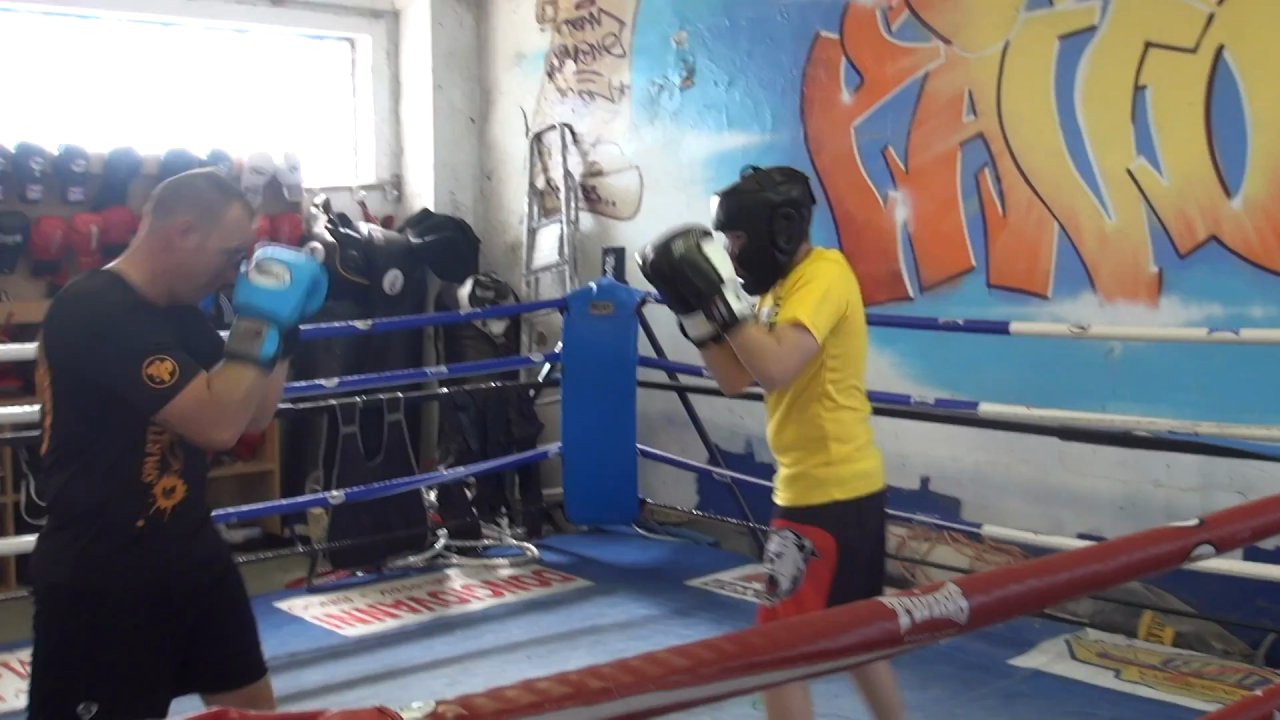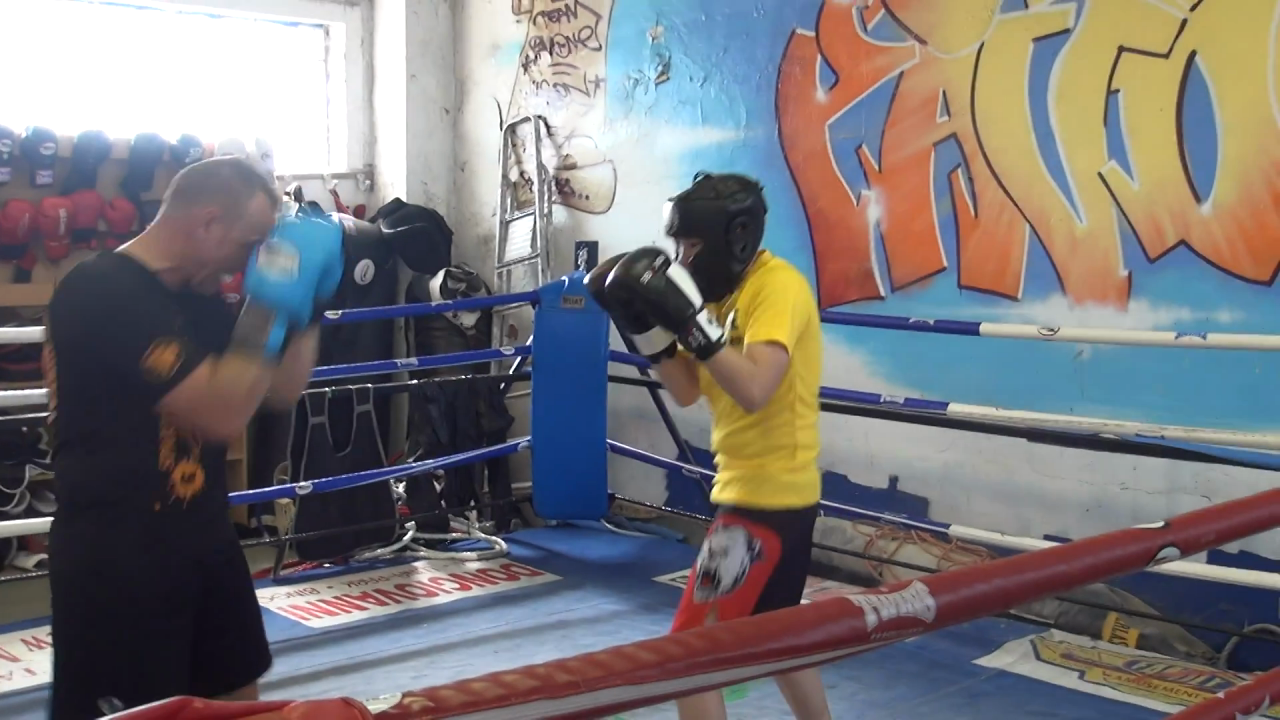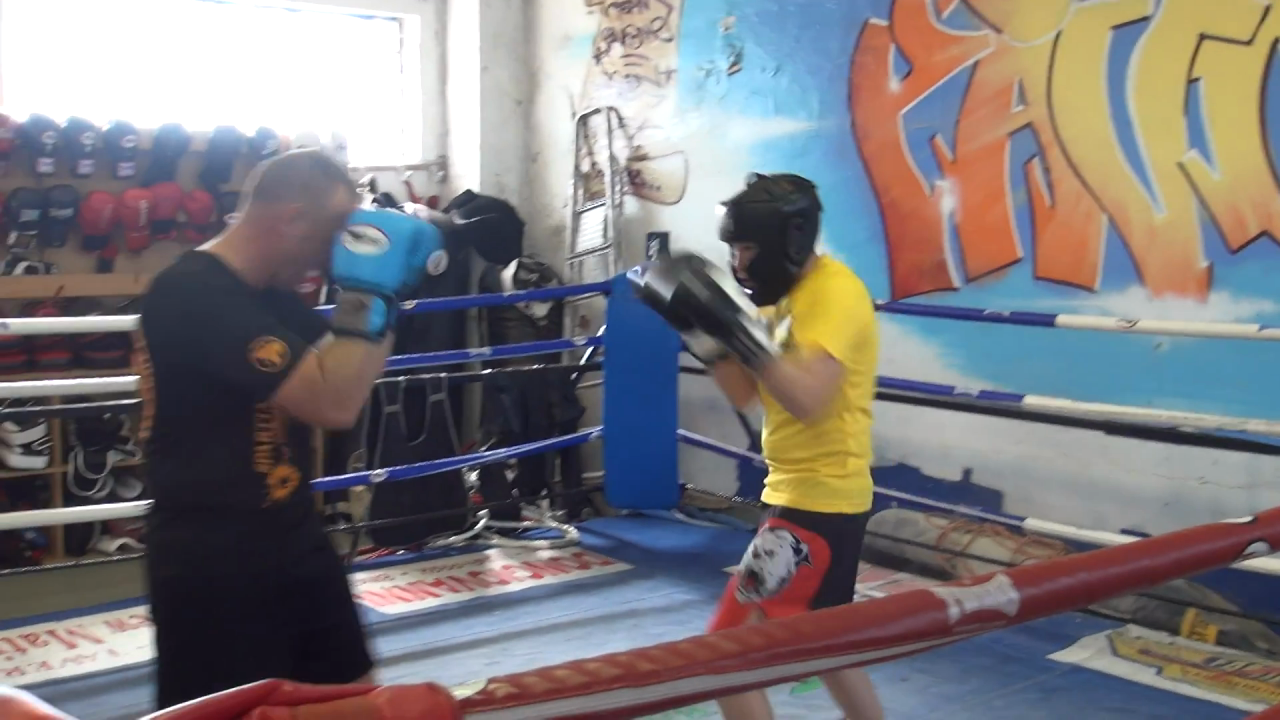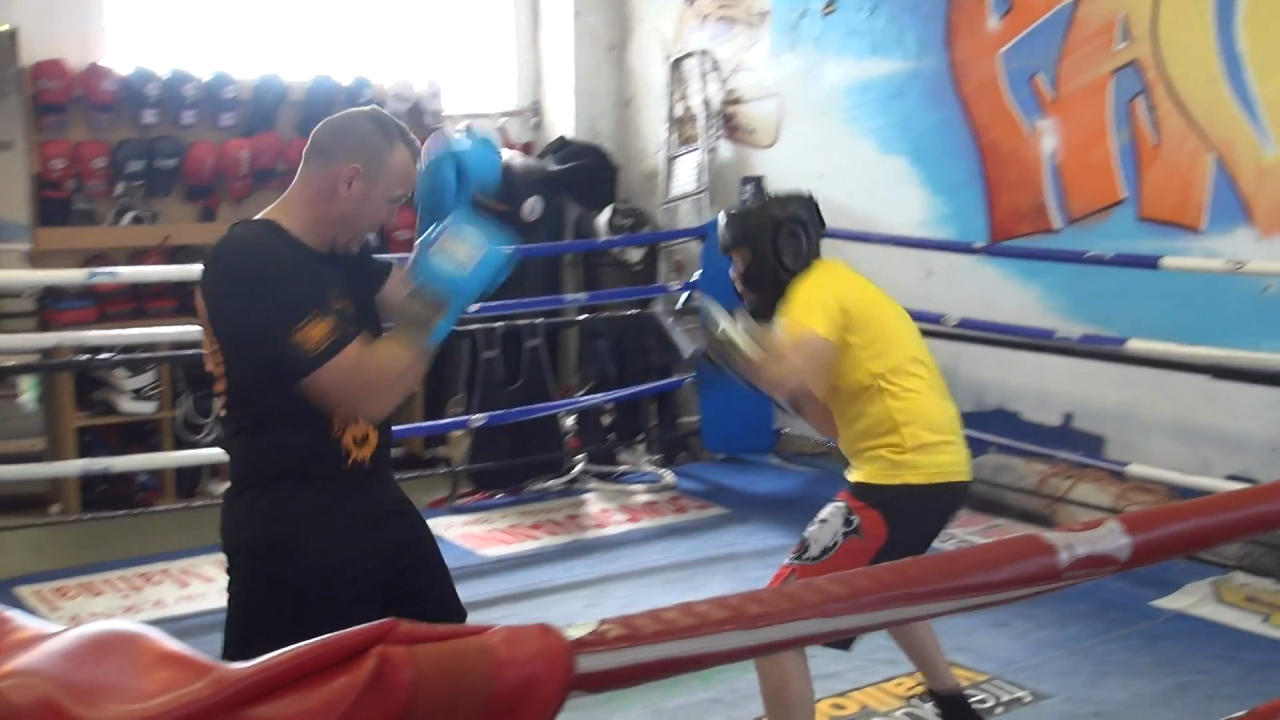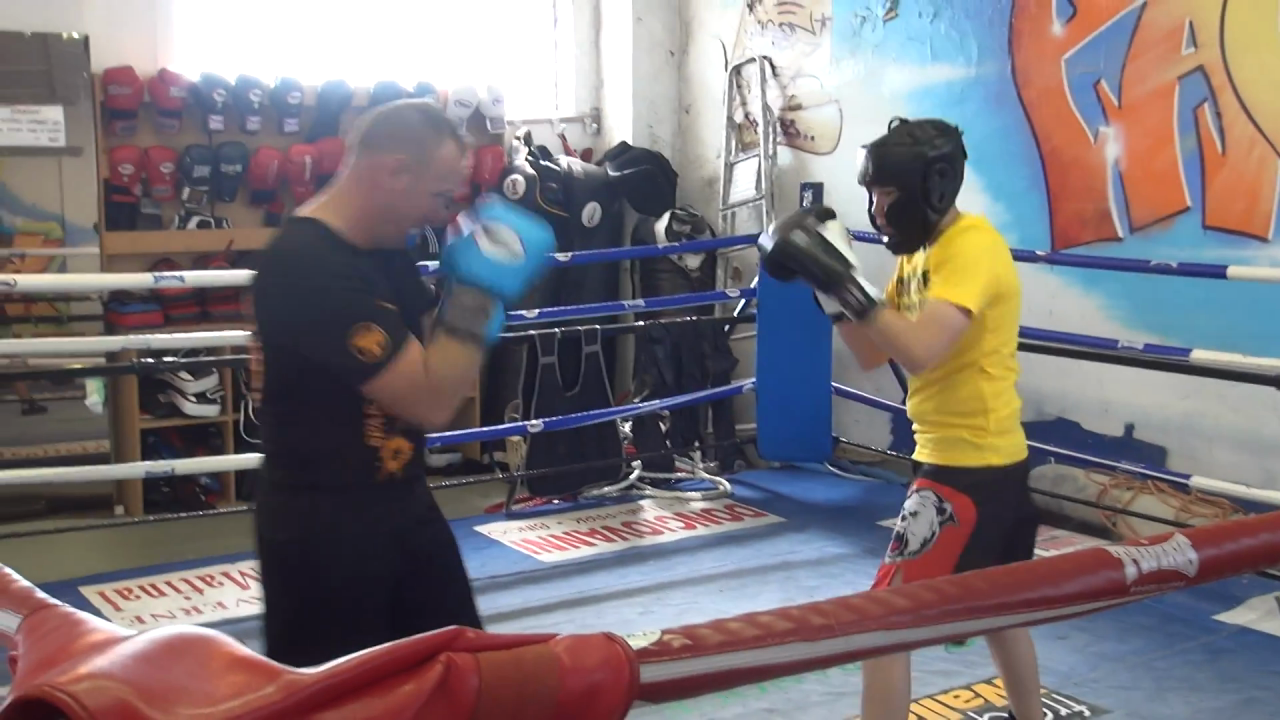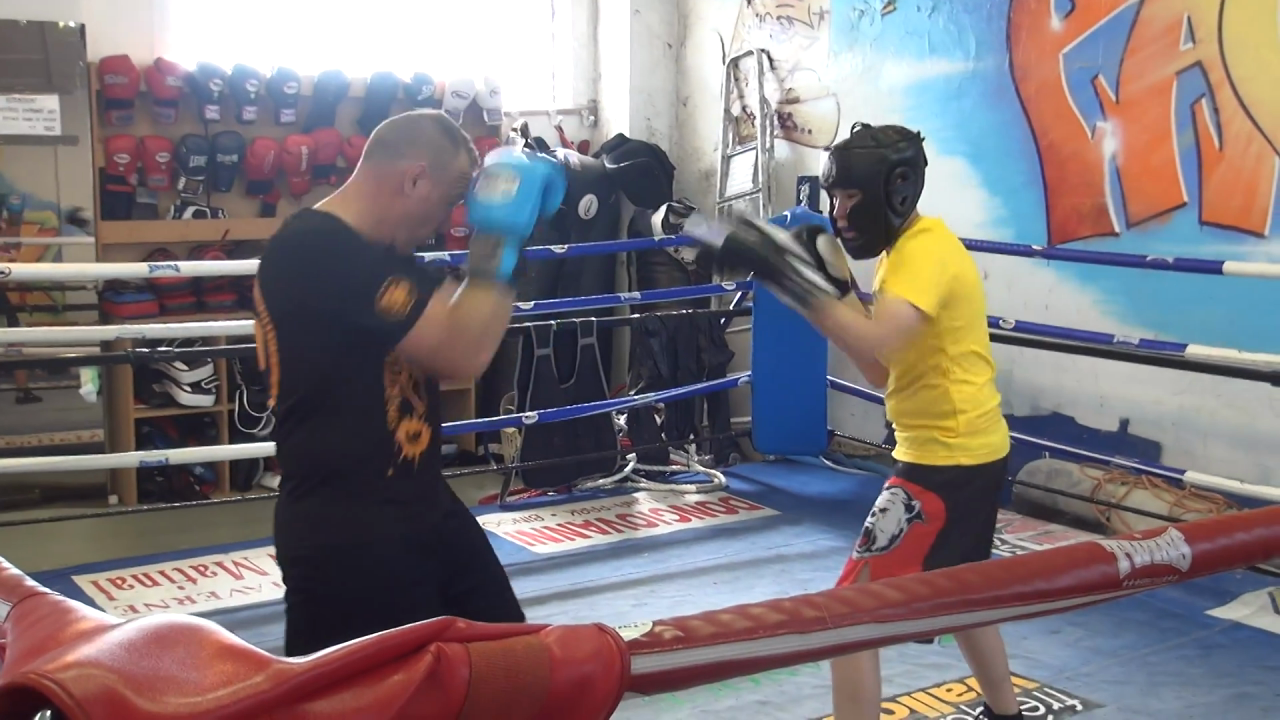
dt=0.5s
person 1, frame 1
left shoulder: (823, 275)
right shoulder: (784, 285)
left elbow: (775, 368)
right elbow: (734, 377)
left wrist: (724, 294)
right wrist: (696, 308)
left hip: (824, 492)
right hip: (852, 487)
person 1, frame 2
left shoulder: (778, 286)
right shoulder: (724, 293)
left elbow: (752, 392)
right elbow: (687, 391)
left wrist: (691, 319)
right wrist: (646, 324)
left hip: (767, 498)
right hip: (764, 493)
person 1, frame 3
left shoulder: (834, 292)
right shoulder: (784, 292)
left elbow: (807, 399)
right elbow: (744, 393)
left wrist: (735, 321)
right wrist: (698, 321)
left hip: (820, 503)
right hip: (799, 496)
person 1, frame 4
left shoulder: (818, 290)
right shoulder: (838, 291)
left elbow: (790, 376)
right elbow: (829, 416)
right wrist: (766, 353)
left hip: (903, 478)
right hip: (941, 471)
person 1, frame 5
left shoulder: (974, 249)
right shoulder: (924, 249)
left elbow: (919, 353)
right elbow: (872, 354)
left wrist: (845, 278)
right wrist: (829, 283)
left hip: (970, 465)
right hip: (989, 461)
person 1, frame 6
left shoulder: (926, 251)
right shoulder: (904, 251)
left elbow: (877, 346)
right elbow: (880, 369)
left wrist: (791, 273)
right wrist: (832, 289)
left hip: (945, 464)
right hip: (973, 455)
person 2, frame 1
left shoulder: (180, 312)
right shoulder: (91, 313)
left elbow: (249, 418)
right elbow: (217, 422)
left wrist: (282, 322)
right wrist: (264, 324)
left hip: (188, 548)
right hip: (102, 567)
person 2, frame 2
left shoulder: (194, 298)
right shoulder: (100, 292)
left elbow: (284, 390)
right elbow: (222, 413)
left wrist: (302, 297)
right wrist: (271, 304)
left hip: (201, 539)
right hip: (116, 557)
person 2, frame 3
left shoulder: (267, 292)
right shoulder: (193, 296)
left elbow: (334, 389)
right elbow: (332, 402)
left wrist: (388, 276)
right wrist: (368, 293)
left hip: (290, 541)
right hip: (212, 560)
person 2, frame 4
left shoulder: (329, 251)
right shoulder: (251, 265)
left elbow: (396, 298)
right elbow: (368, 393)
left hip: (368, 498)
right hip: (290, 526)
person 2, frame 5
left shoulder: (383, 251)
right shoulder: (308, 266)
left elbow: (416, 355)
right elbow: (426, 399)
left wrist: (464, 293)
right wrist: (483, 292)
left hip: (395, 508)
right hip: (324, 529)
person 2, frame 6
left shoulder: (364, 248)
right shoulder: (315, 251)
right elbow: (462, 354)
right wrist: (499, 234)
left hip: (421, 507)
right hip: (347, 531)
